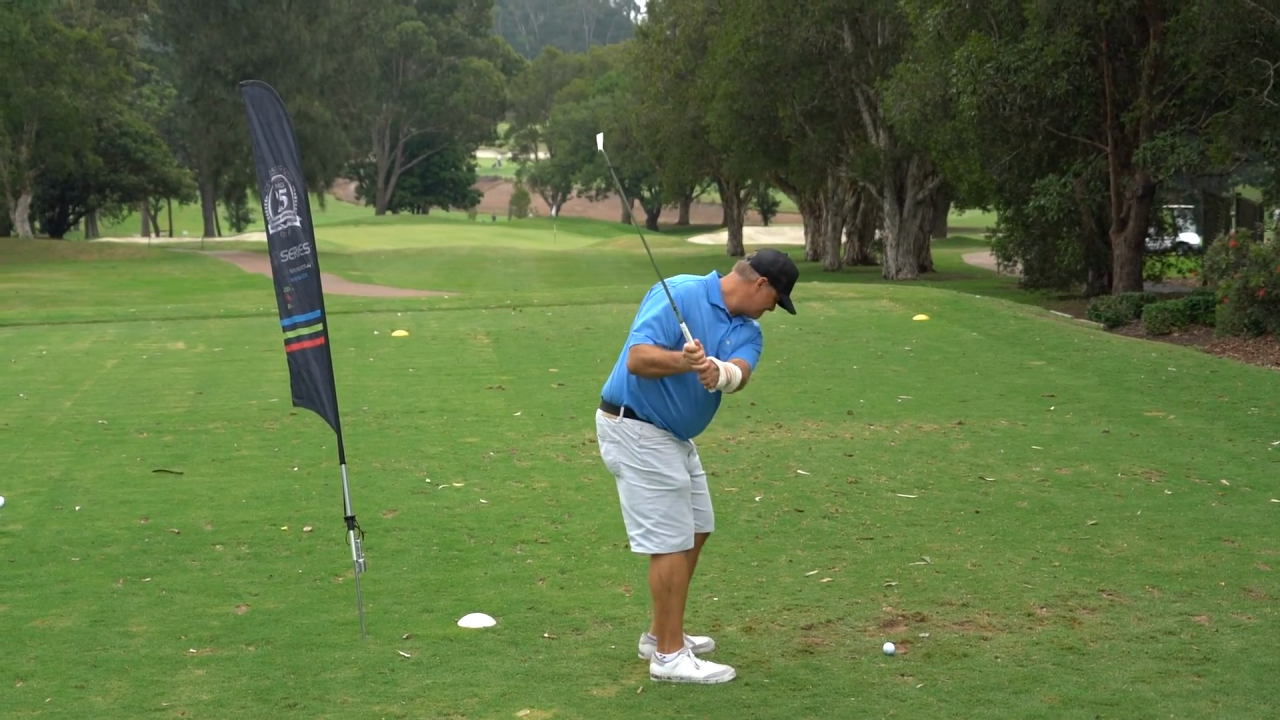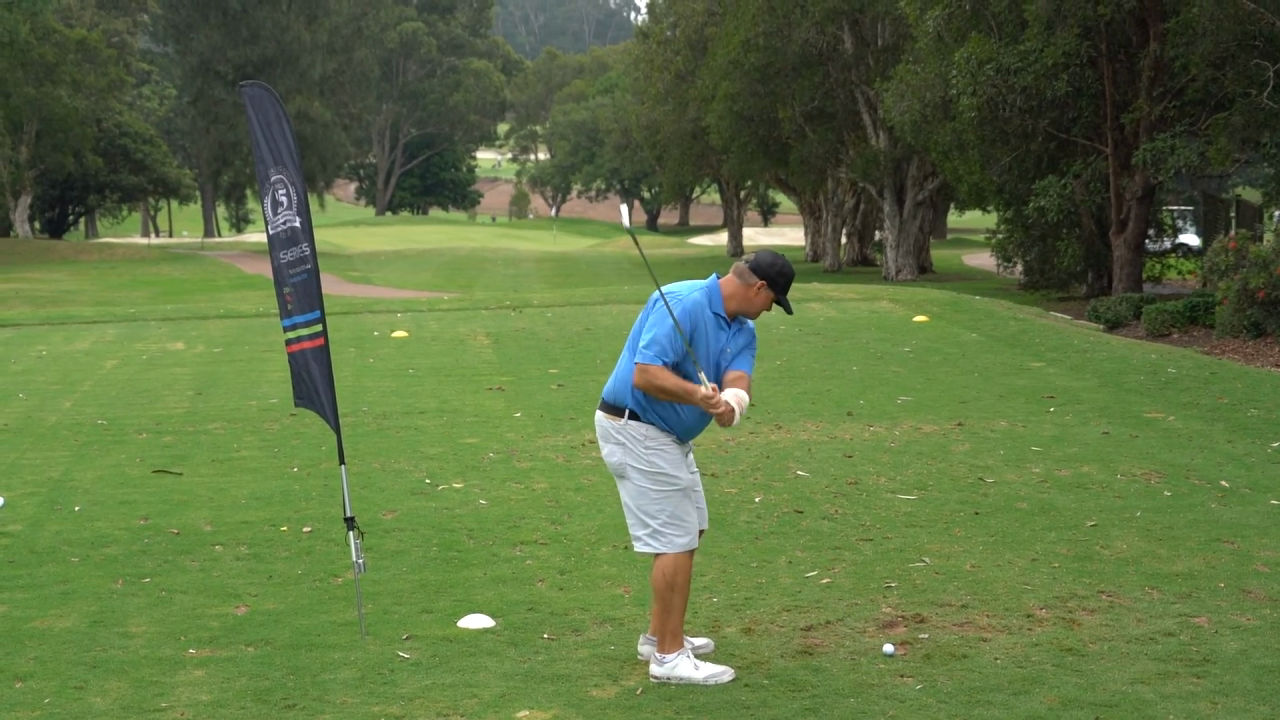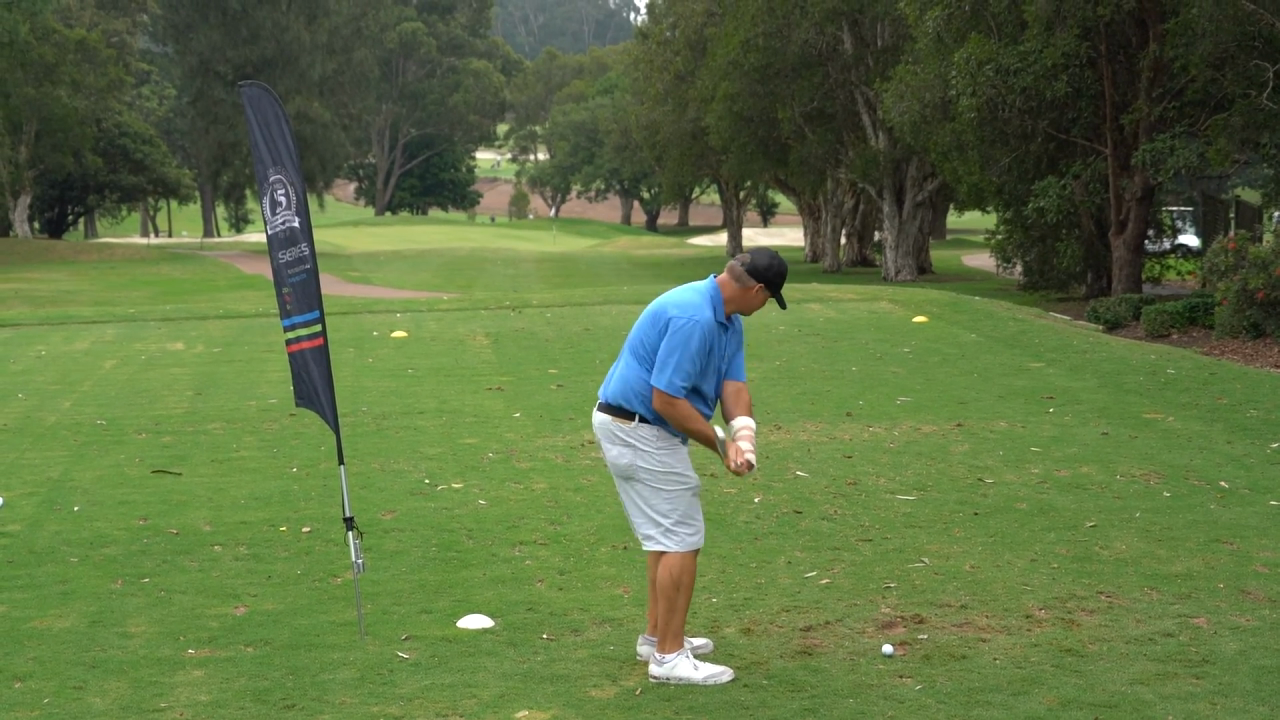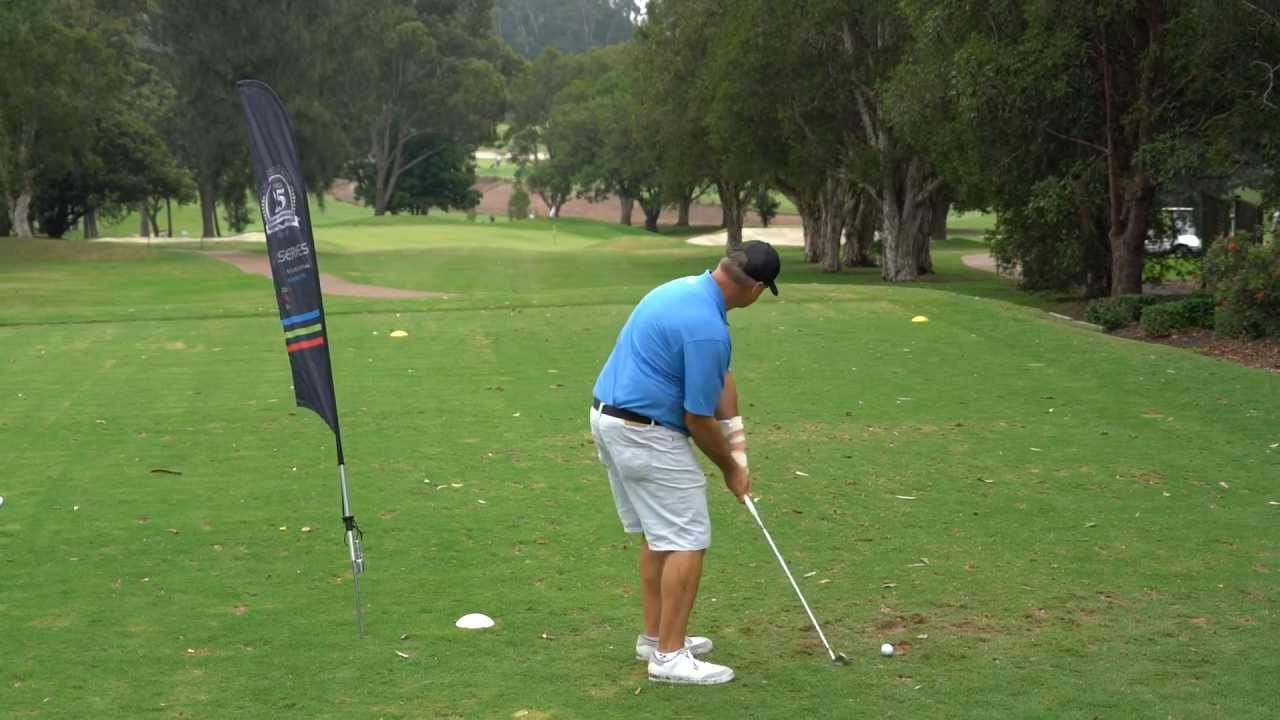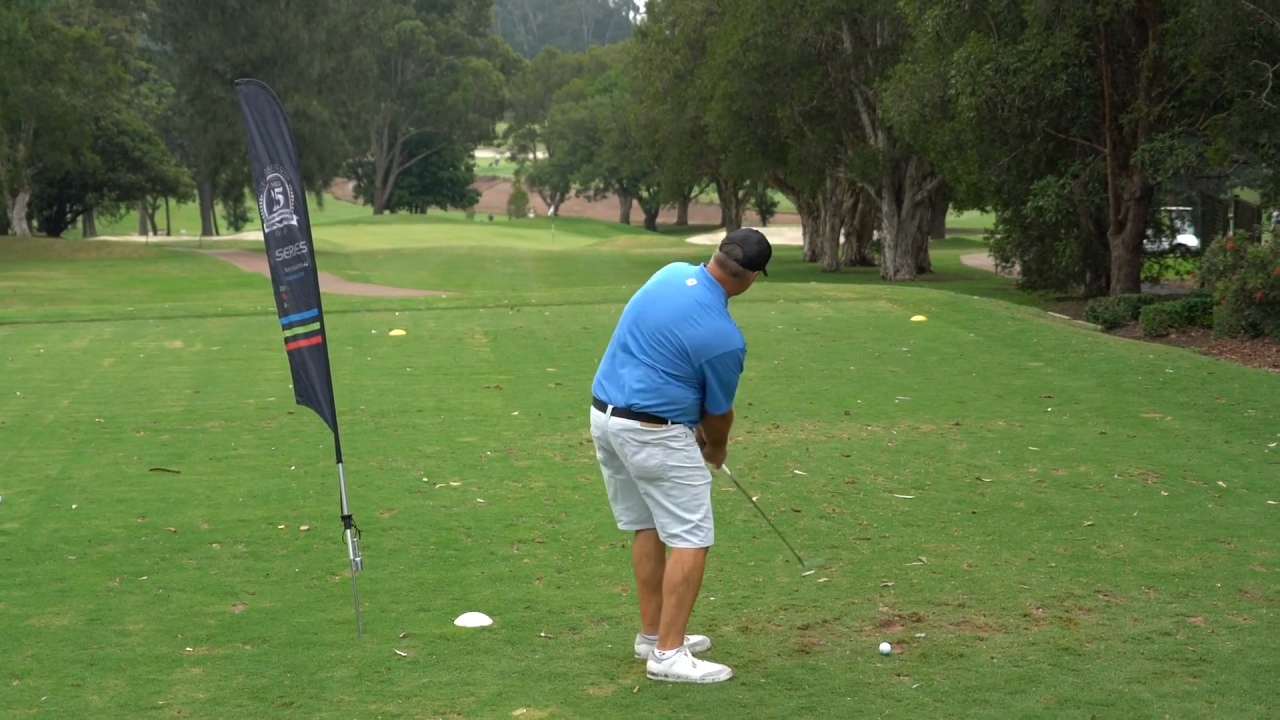
dt=0.1s
person 1, frame 1
left shoulder: (748, 331)
right shoulder: (681, 293)
left elbow: (737, 375)
right elbow: (639, 357)
left wrist: (718, 370)
right wrist: (683, 361)
left hip: (669, 435)
right hip: (636, 430)
left knee: (694, 532)
right knee: (672, 543)
left ankle: (660, 634)
right ankle: (670, 655)
person 1, frame 2
left shoulder: (743, 331)
right shoulder: (683, 302)
left elbow: (738, 383)
right elbow: (645, 374)
left wrist: (729, 403)
right wrist: (698, 395)
left hip: (666, 435)
right hip: (637, 431)
left knee: (687, 533)
right knee: (675, 543)
left ankle: (659, 636)
right ankle: (670, 656)
person 1, frame 3
left shoulder: (728, 322)
right shoulder: (693, 318)
left elbow: (734, 385)
right elbow: (664, 400)
left wrist: (743, 441)
right wrist: (721, 445)
left hip: (623, 424)
right hip: (640, 432)
left knee: (664, 534)
right knee: (680, 542)
left ankle: (658, 636)
right ankle: (669, 656)
person 1, frame 4
left shoulder: (690, 291)
right shoulder: (709, 329)
left elbow: (720, 379)
right elbow: (699, 420)
left wrist: (737, 443)
right wrist: (729, 467)
left hip: (615, 421)
right hip: (647, 433)
left knee: (658, 534)
right knee: (687, 541)
left ankle: (656, 635)
right ankle: (668, 655)
person 1, frame 5
left shoulder: (672, 275)
right shoulder: (725, 338)
right elbow: (717, 414)
right wrist: (715, 451)
left hip: (606, 416)
right hip: (654, 433)
left knee: (647, 529)
right knee: (689, 540)
left ankle: (653, 634)
right ankle: (668, 653)
